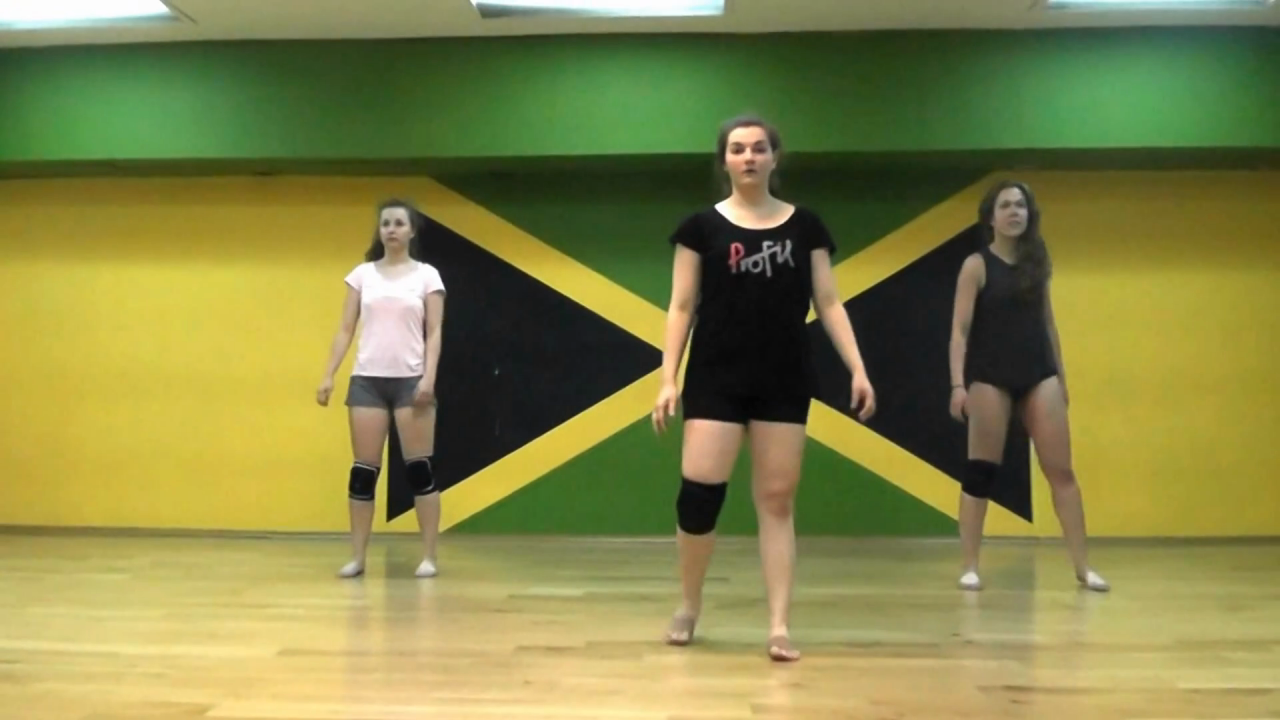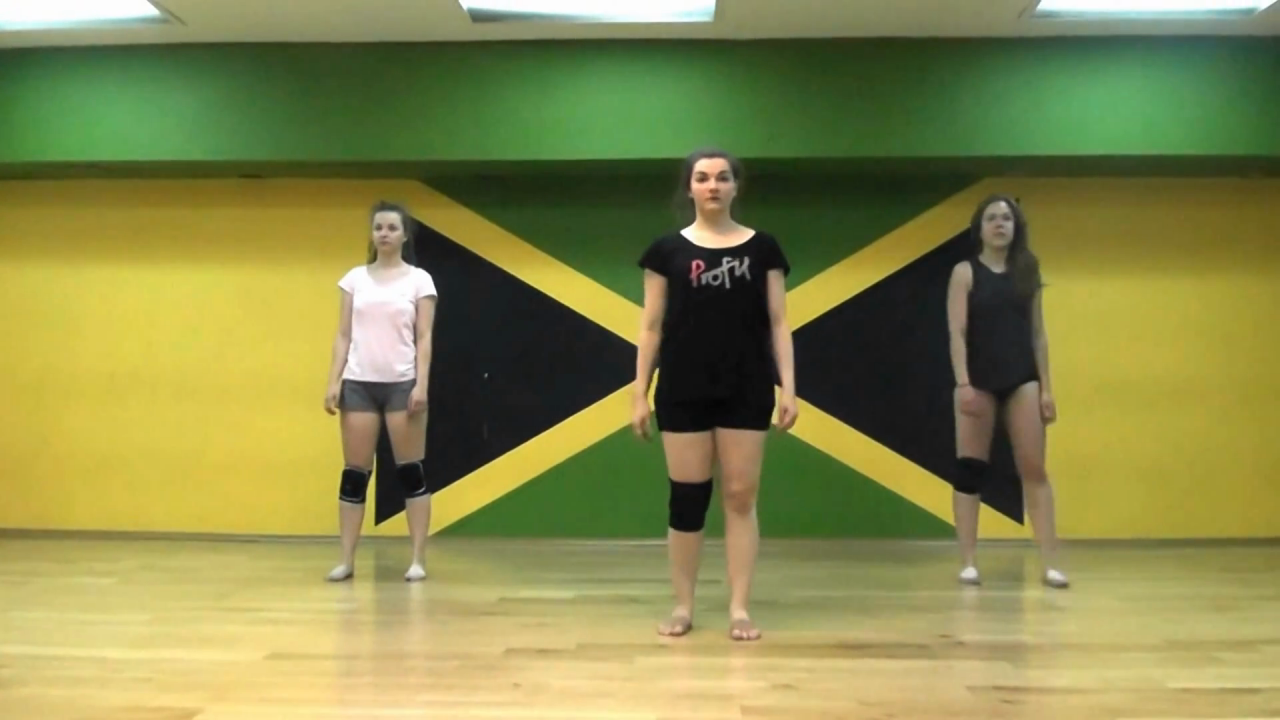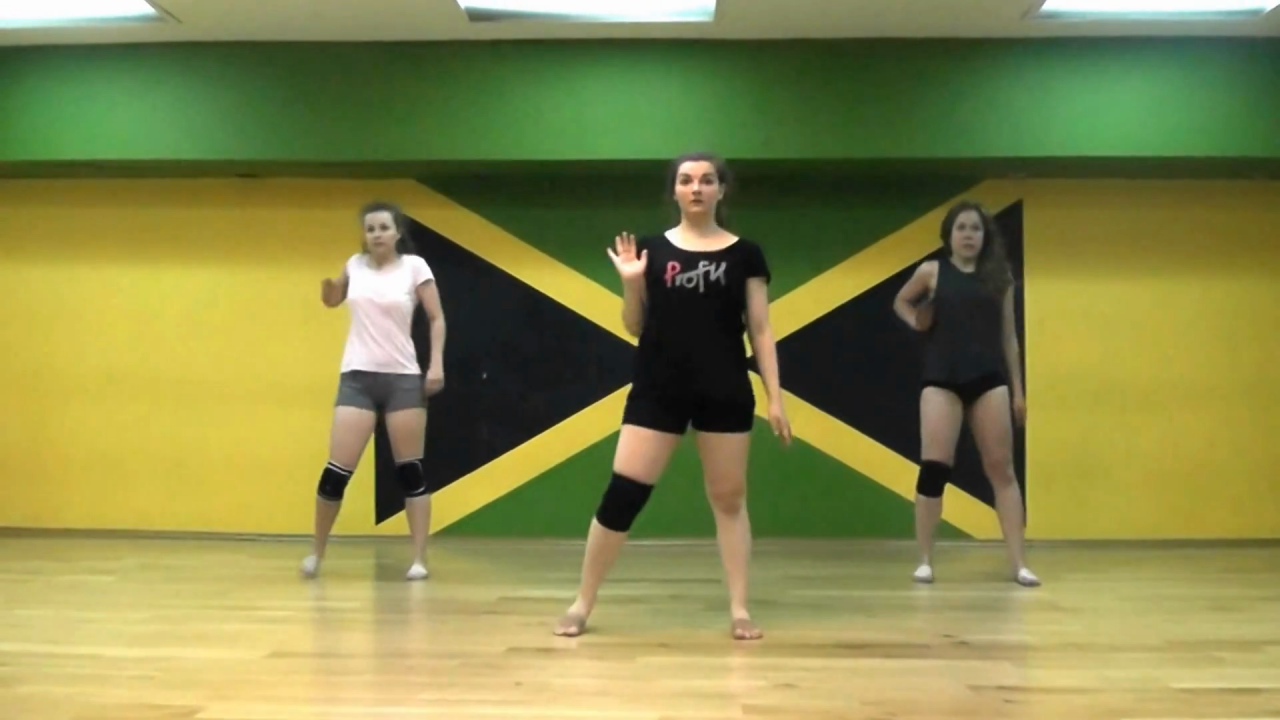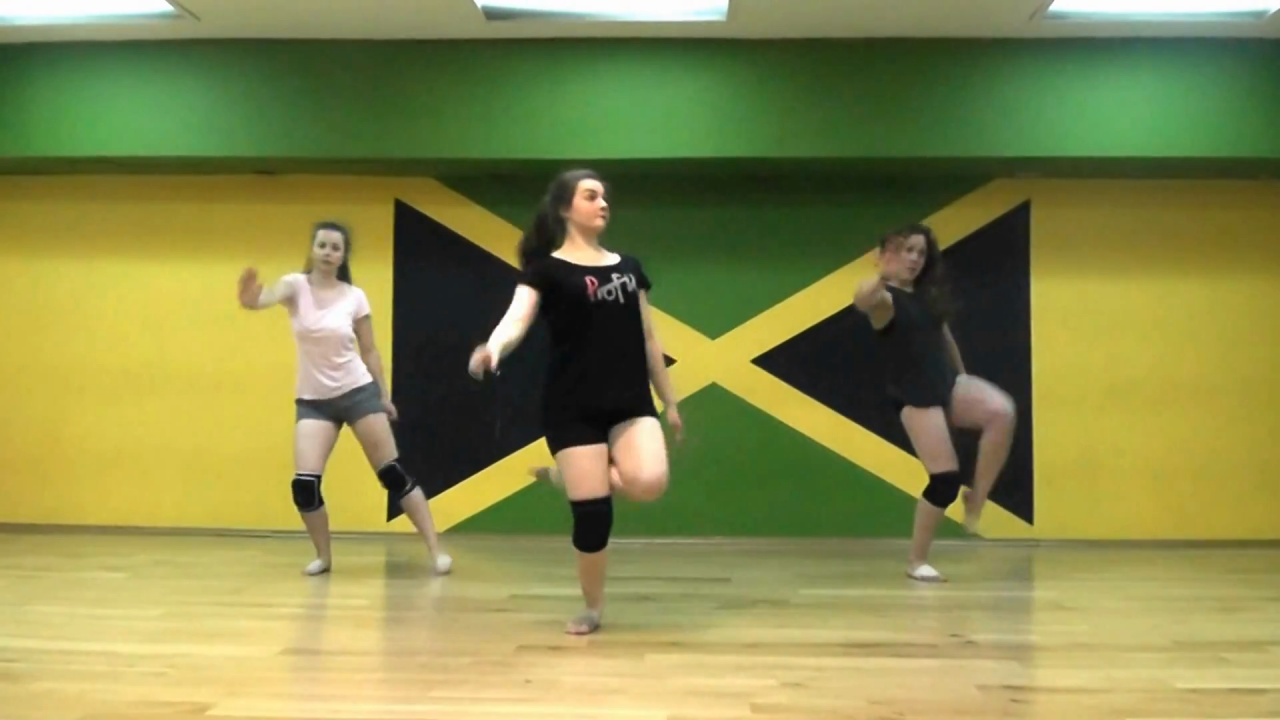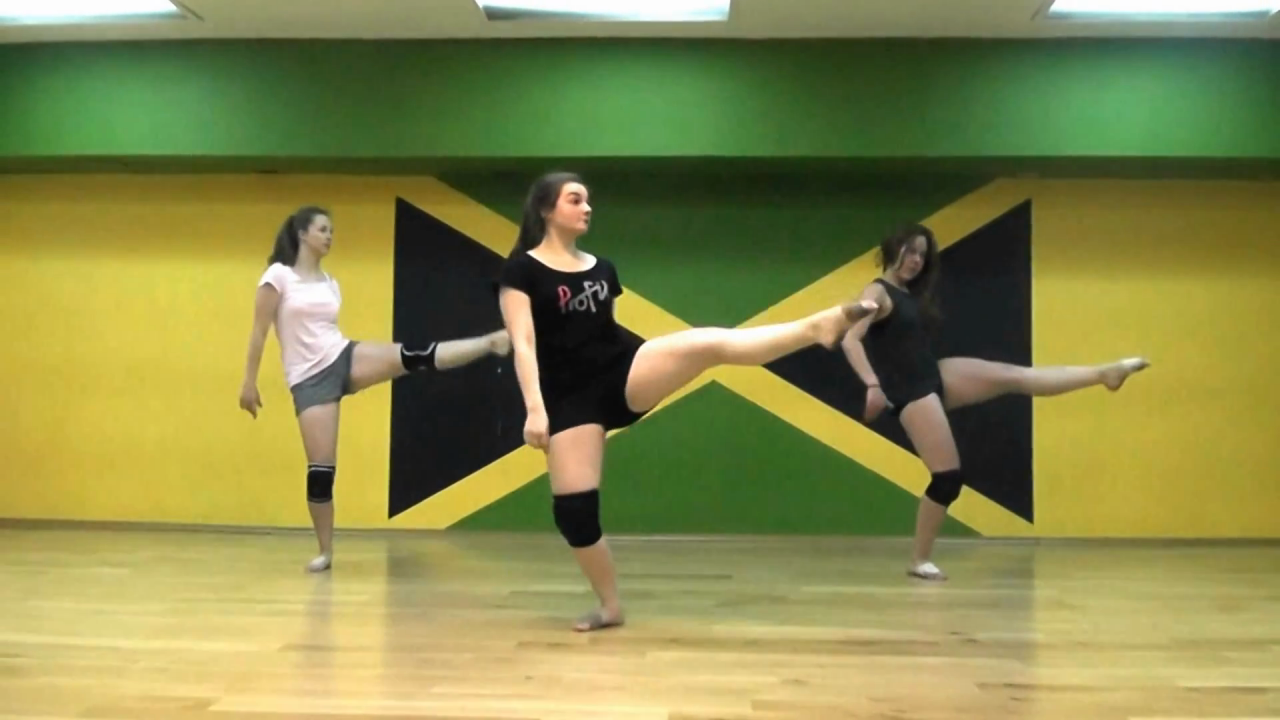
dt=1s
person 1, frame 1
left shoulder: (805, 225)
right shoulder: (701, 226)
left elbow: (829, 304)
right elbow: (682, 307)
left wrist: (857, 370)
right wrist: (667, 378)
left hip: (784, 382)
right hip: (714, 380)
left knee: (776, 500)
right knee: (700, 492)
left ankle: (779, 626)
right ankle: (688, 605)
person 1, frame 2
left shoulder: (762, 247)
right shoulder: (667, 250)
left elbow: (778, 322)
right elbow: (652, 326)
left wrist: (788, 387)
right wrist: (640, 392)
left hip: (746, 390)
right hip: (683, 391)
left knee: (740, 496)
right knee: (687, 497)
left ankle: (740, 609)
right ankle: (683, 606)
person 1, frame 3
left shoulder: (743, 253)
right shoulder: (649, 248)
left elbow: (760, 330)
right elbow: (637, 325)
left wrist: (775, 397)
right wrist: (630, 280)
left hip: (725, 393)
right hip: (656, 391)
left knee: (729, 499)
right knee: (623, 493)
left ankle: (739, 608)
right ankle: (582, 603)
person 1, frame 4
left shoulder: (628, 266)
right shoulder: (545, 268)
left elbow: (648, 338)
right elbow: (516, 320)
left wrist: (668, 399)
right wrist: (493, 350)
left hip: (629, 389)
right hip: (573, 404)
left knee: (651, 481)
right knee: (591, 512)
left ankle: (570, 475)
right ankle: (591, 609)
person 1, frame 5
left shoulder: (601, 268)
right shoulder: (521, 271)
right elbow: (523, 344)
right wrist: (535, 409)
left hip: (621, 372)
right hip: (570, 398)
left knee: (708, 342)
right knee: (573, 507)
left ankle: (818, 325)
right ankle: (610, 606)
person 2, frame 1
left shoulder: (1037, 262)
right shoulder: (977, 266)
left elbow: (1047, 322)
right elbow: (961, 330)
left wrist: (1060, 374)
right wrist: (958, 384)
left hip: (1040, 376)
right hip: (991, 378)
left knee: (1060, 470)
right knee: (981, 469)
left ankle: (1083, 567)
right ankle: (970, 566)
person 2, frame 2
left shoulder: (1028, 273)
right shoulder: (965, 272)
left elbow: (1037, 334)
right elbow: (957, 333)
left wrist: (1047, 388)
right wrist: (962, 383)
left hip: (1022, 380)
right hip: (978, 380)
left knee: (1034, 468)
right knee: (970, 467)
left ankle: (1049, 562)
right ankle: (969, 562)
person 2, frame 3
left shoulder: (998, 276)
right shoulder: (931, 271)
left elbow: (1008, 337)
right elbow: (901, 305)
left wrist: (1018, 390)
right wrist: (917, 321)
left hip: (989, 382)
right hip: (941, 380)
left knee: (1001, 469)
right knee: (935, 467)
left ankle: (1018, 562)
right ankle: (924, 559)
person 2, frame 4
left shoulder: (930, 293)
right shoulder: (881, 297)
right elbow: (868, 297)
left wrist: (964, 384)
right wrist: (886, 276)
left hip: (949, 384)
right hip: (915, 396)
left knee: (1003, 414)
right knee: (945, 476)
left ankle: (975, 501)
right ankle: (916, 560)
person 2, frame 5
left shoulder: (912, 294)
right shoulder: (877, 292)
right elbow: (850, 339)
right wrist: (872, 385)
left hip: (934, 375)
right hip: (910, 390)
left knee: (1017, 376)
right knee: (948, 474)
left ankle: (1104, 373)
right ankle: (919, 559)
person 3, frame 1
left shoulder: (427, 275)
right shoulder: (362, 274)
left elbow: (434, 332)
right elbow: (346, 330)
left wrist: (429, 377)
right wrist: (328, 375)
left hip: (410, 380)
right hip: (368, 379)
left knee: (419, 467)
right knee: (364, 469)
left ankle: (429, 556)
right ankle: (357, 556)
person 3, frame 2
left shoulder: (419, 280)
right shoulder: (355, 278)
left elbow: (424, 338)
right elbow: (344, 335)
left wrist: (422, 385)
right wrist: (334, 382)
left hip: (402, 384)
right hip: (359, 384)
left knee: (411, 471)
right knee: (355, 473)
left ankle: (417, 559)
right ankle: (346, 559)
person 3, frame 3
left shoulder: (415, 266)
right shoulder: (356, 264)
left elbow: (436, 319)
right elbow: (335, 299)
left wrist: (436, 363)
right wrist: (329, 292)
left hip: (402, 378)
right hip: (357, 377)
left knee: (410, 471)
right knee: (337, 471)
left ankle: (419, 558)
right ankle: (317, 552)
person 3, frame 4
left shoulder: (354, 297)
right shoulder: (295, 285)
left elbow: (369, 351)
right elbow: (265, 298)
left wrist: (384, 398)
right wrist: (251, 294)
left hip: (358, 391)
right hip: (313, 401)
left knee: (393, 474)
right knee: (303, 482)
left ankle: (436, 549)
right ankle: (323, 555)
person 3, frame 5
left shoulder: (330, 283)
right shoulder: (278, 275)
right elbow: (258, 332)
right wrist: (249, 383)
left hip: (344, 359)
right hip: (309, 378)
left knee: (415, 356)
right knee: (320, 469)
left ankle: (493, 343)
right ankle: (325, 551)
